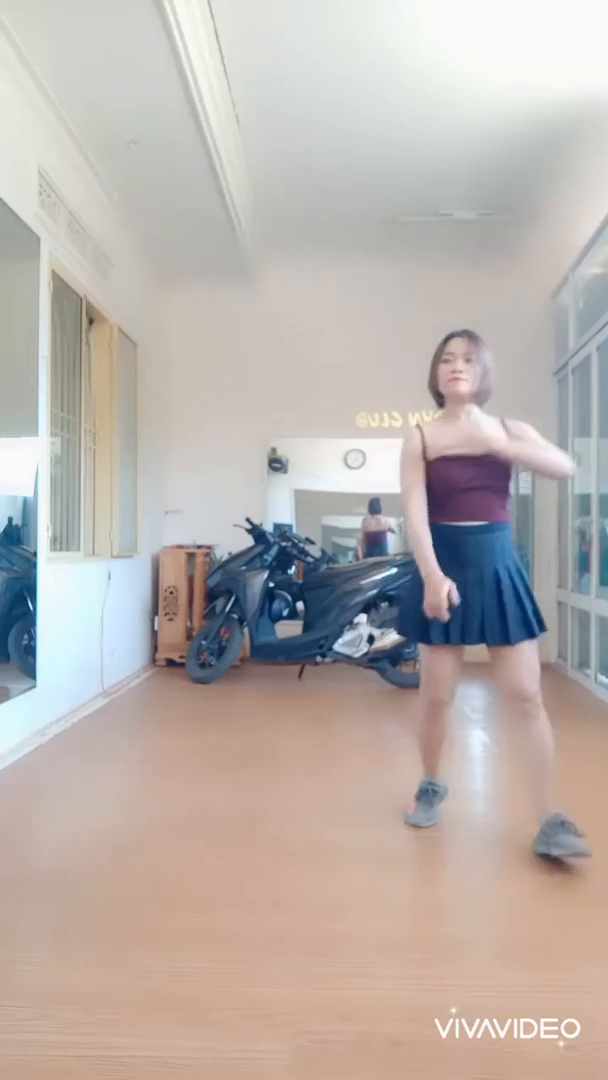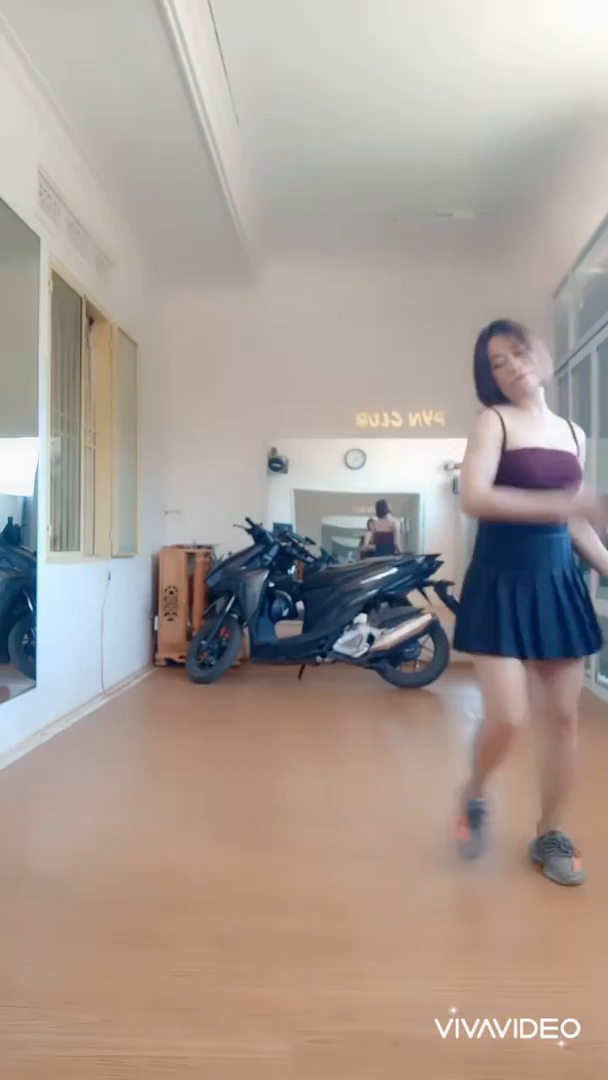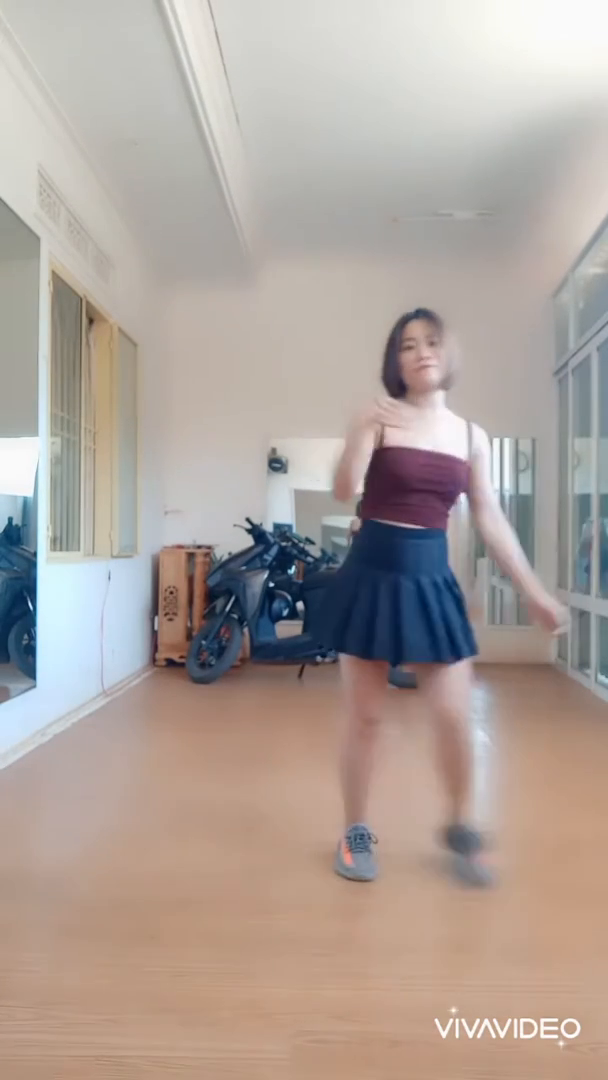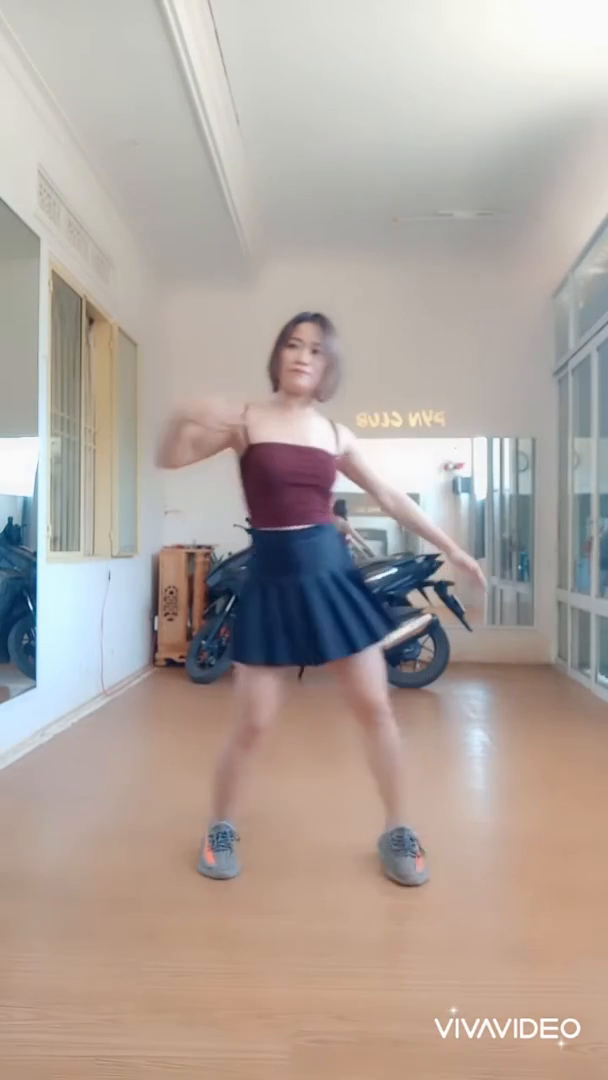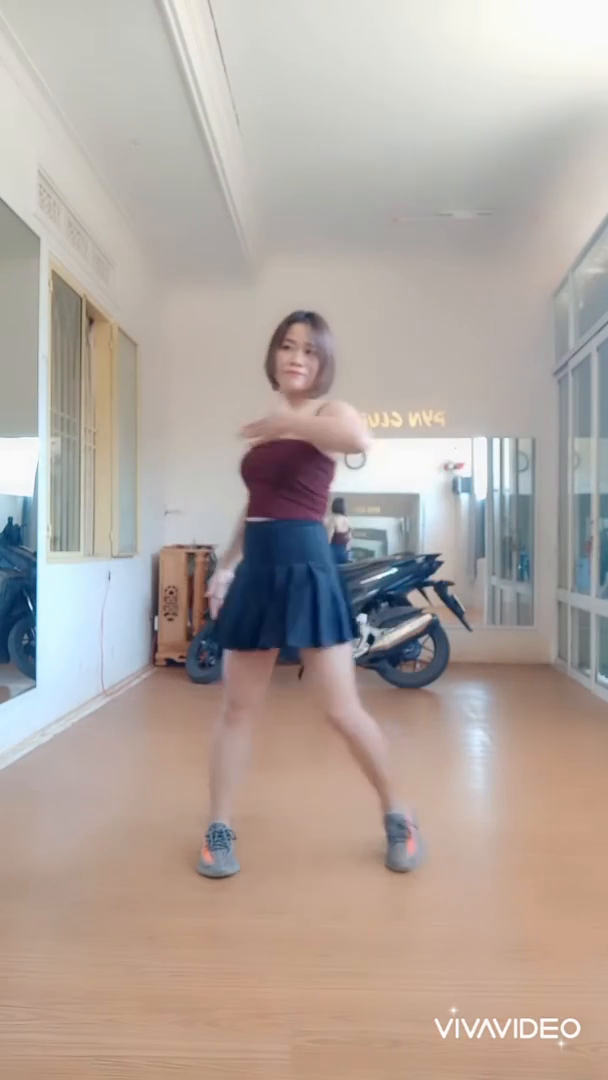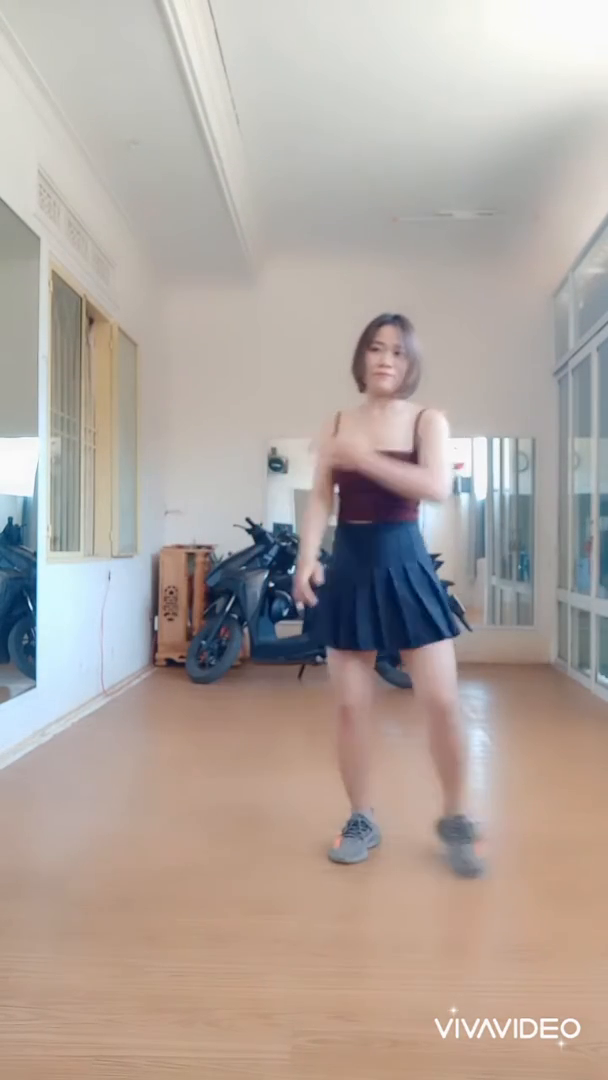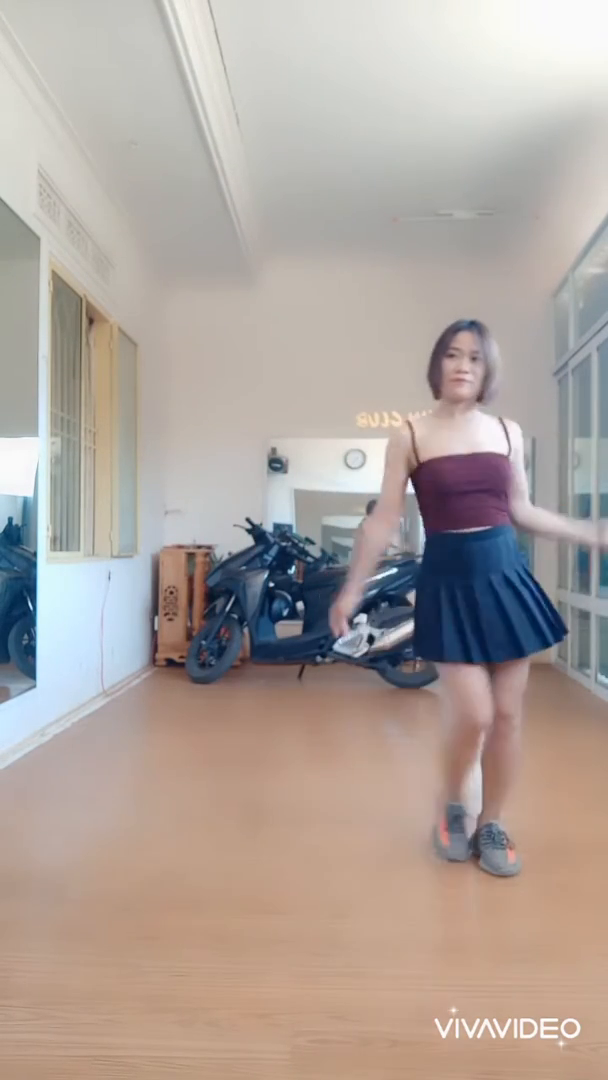
dt=0.7s
person 1, frame 1
left shoulder: (511, 431)
right shoulder: (420, 437)
left elbow: (565, 467)
right elbow: (415, 514)
left wrist: (499, 446)
right wrist: (431, 576)
left hip: (499, 570)
right hip: (443, 572)
left knee: (528, 698)
right knee: (436, 698)
left ankle: (551, 823)
right ankle: (431, 785)
person 1, frame 2
right shoulder: (494, 422)
right elbow: (475, 498)
right wrist: (553, 504)
left hip: (558, 579)
right hip: (500, 580)
left knee: (562, 718)
right knee: (507, 718)
left ankle: (550, 835)
right ankle: (473, 800)
person 1, frame 3
left shoulder: (471, 436)
right shoulder: (379, 417)
left elbow: (490, 519)
right elbow: (342, 489)
left wrist: (532, 589)
right wrist: (359, 434)
left hip: (430, 580)
right hip: (370, 577)
left knee: (453, 718)
right knee: (364, 718)
left ankle: (459, 826)
right ankle: (356, 831)
person 1, frame 4
left shoulder: (336, 434)
right shoulder: (244, 417)
left elbow: (388, 496)
right elbow: (171, 457)
left wrist: (450, 547)
right wrist: (183, 420)
left hip: (330, 576)
right hip: (270, 582)
left knee: (375, 707)
right knee: (251, 724)
left ankle: (397, 830)
right ankle: (219, 828)
person 1, frame 5
left shoulder: (330, 412)
right shoulder: (272, 429)
left elbow: (358, 438)
left wrist: (288, 422)
right wrist: (224, 567)
left hip: (306, 568)
right hip: (255, 573)
left knee: (342, 711)
right knee: (237, 708)
left ankle: (396, 817)
right ankle: (219, 828)
person 1, frame 6
left shoulder: (425, 420)
right shoulder: (338, 425)
left elbow: (437, 488)
right elbow: (319, 498)
left wrist: (364, 459)
right wrist: (307, 557)
left hip: (404, 569)
right hip: (348, 572)
left knee: (443, 702)
right knee: (351, 708)
left ankle: (454, 817)
right ankle: (361, 821)
person 1, frame 7
left shoulder: (507, 432)
right shoulder: (411, 436)
left elbow: (519, 511)
right elbow: (385, 517)
right wrist: (353, 586)
left hip: (504, 578)
right hip: (445, 581)
left knee: (507, 716)
right knee: (473, 716)
left ankle: (491, 826)
right ankle: (451, 806)
